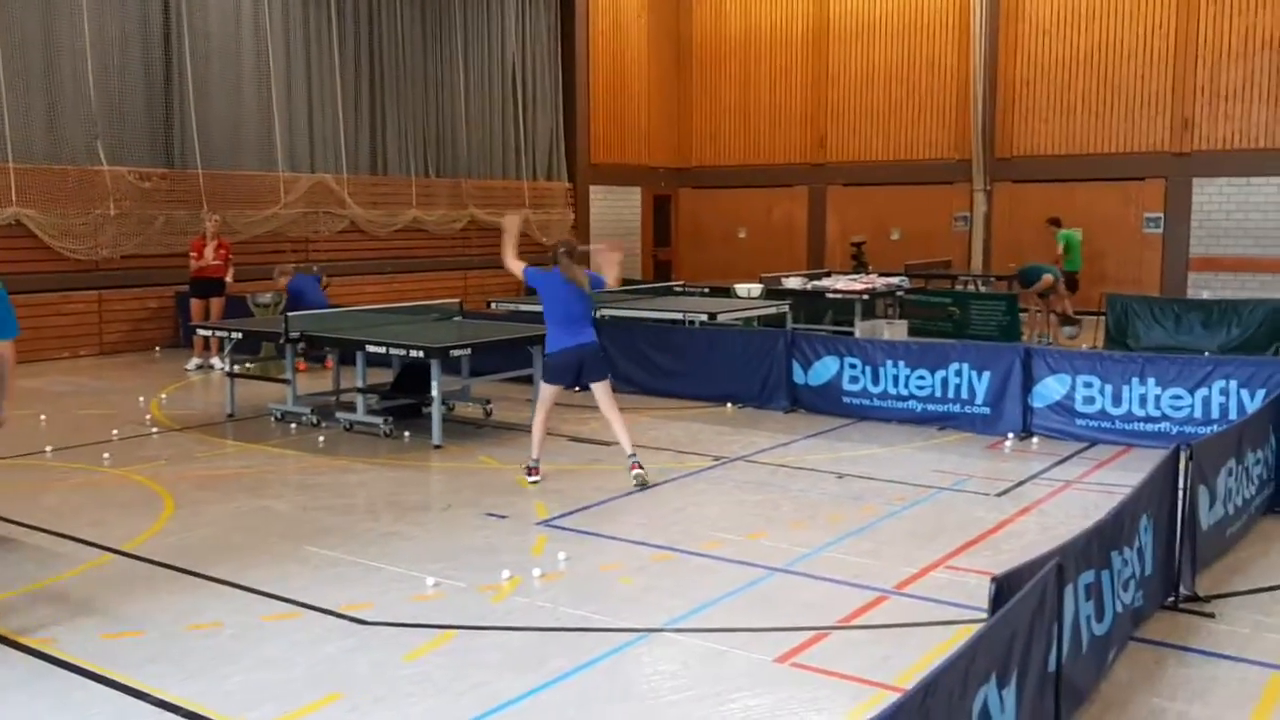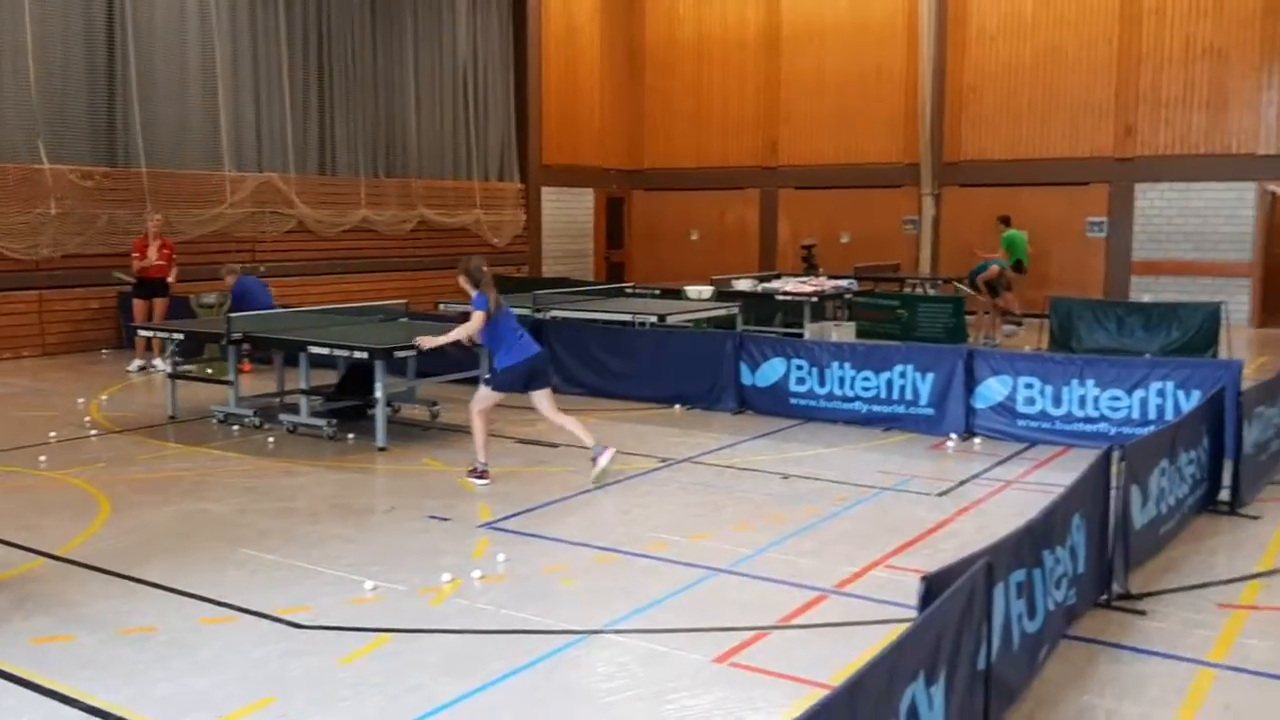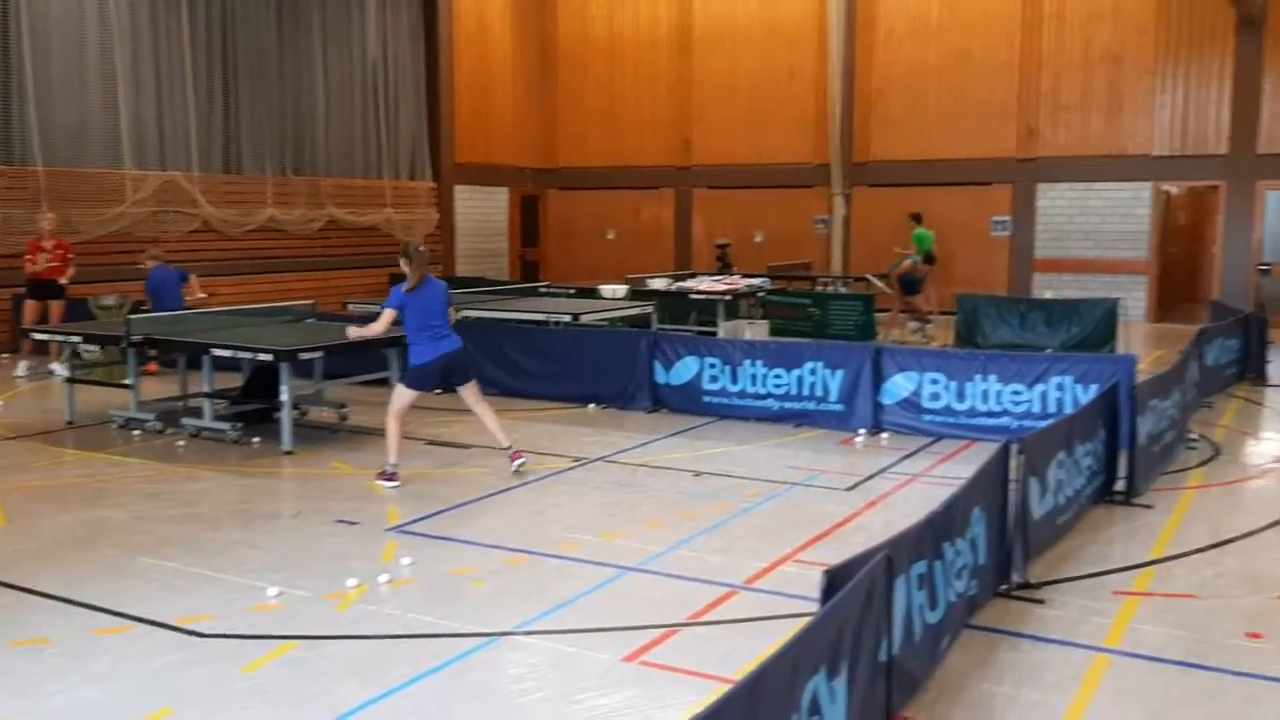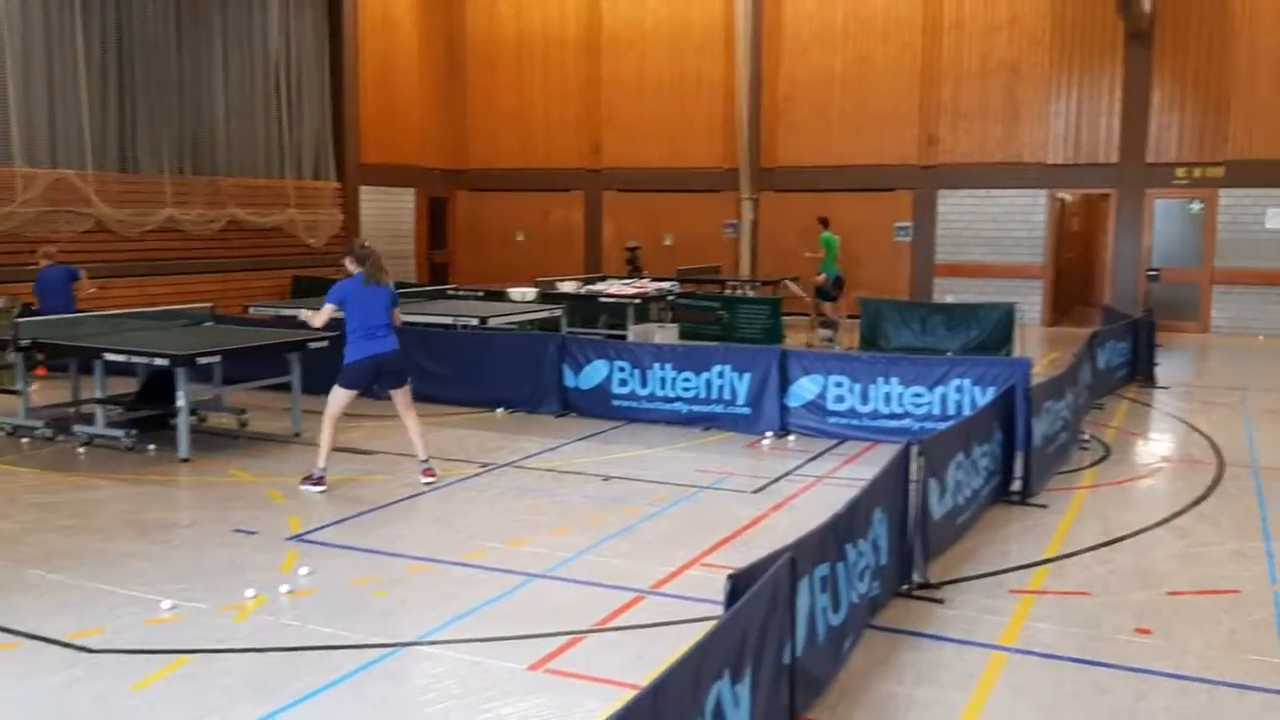
dt=0.3s
person 1, frame 1
left shoulder: (542, 276)
right shoulder: (585, 277)
left elbow: (510, 262)
right elbow: (613, 281)
left wrist: (511, 229)
right wrist: (611, 260)
left hip: (559, 354)
right hip: (590, 350)
left knee: (543, 409)
right knee: (610, 410)
left ankle: (534, 466)
right ankle: (634, 463)
person 1, frame 2
left shoulder: (481, 301)
right shoulder: (491, 297)
left elbow: (474, 326)
left wrist: (438, 340)
right wrist: (470, 336)
left hip: (511, 367)
right hip: (535, 358)
left knee: (477, 409)
right knee: (553, 413)
left ankle: (481, 469)
right ankle: (597, 449)
person 1, frame 3
left shoulder: (400, 292)
right shoulder: (441, 286)
left elbow: (380, 327)
left wrist: (358, 332)
left hip: (423, 362)
right hip: (454, 355)
left knee: (394, 412)
right knee: (479, 405)
left ankle: (391, 471)
right ankle: (511, 452)
person 1, frame 4
left shoulder: (343, 287)
right shoulder: (387, 286)
left elbow: (318, 322)
left wrist: (306, 315)
left hip: (358, 360)
right hip: (391, 356)
left knee: (330, 416)
right knee: (408, 412)
left ankle: (318, 475)
right ankle: (426, 467)
